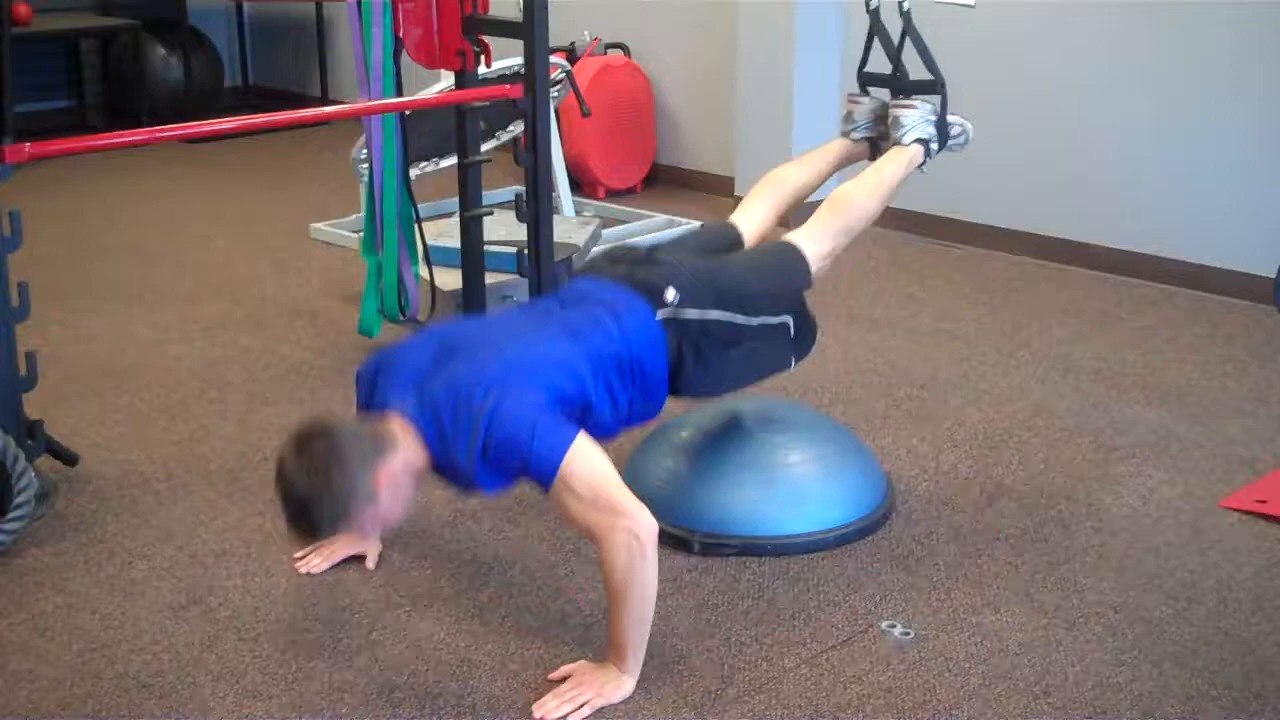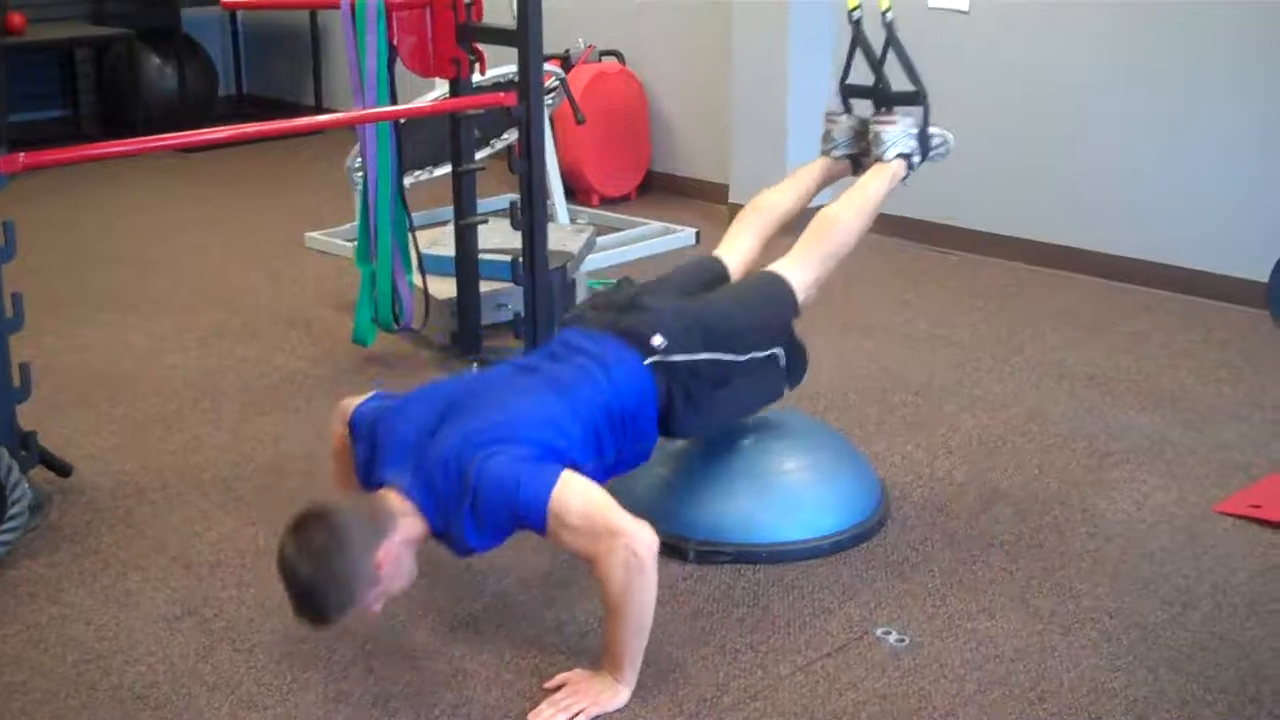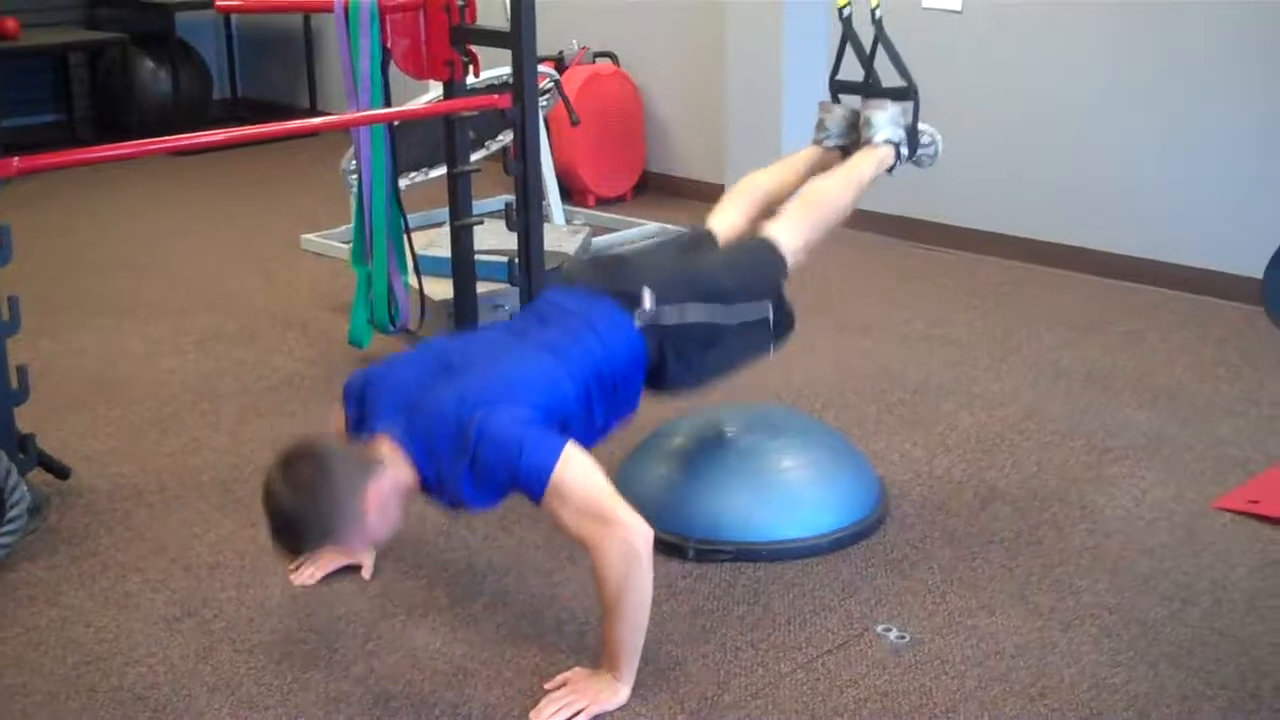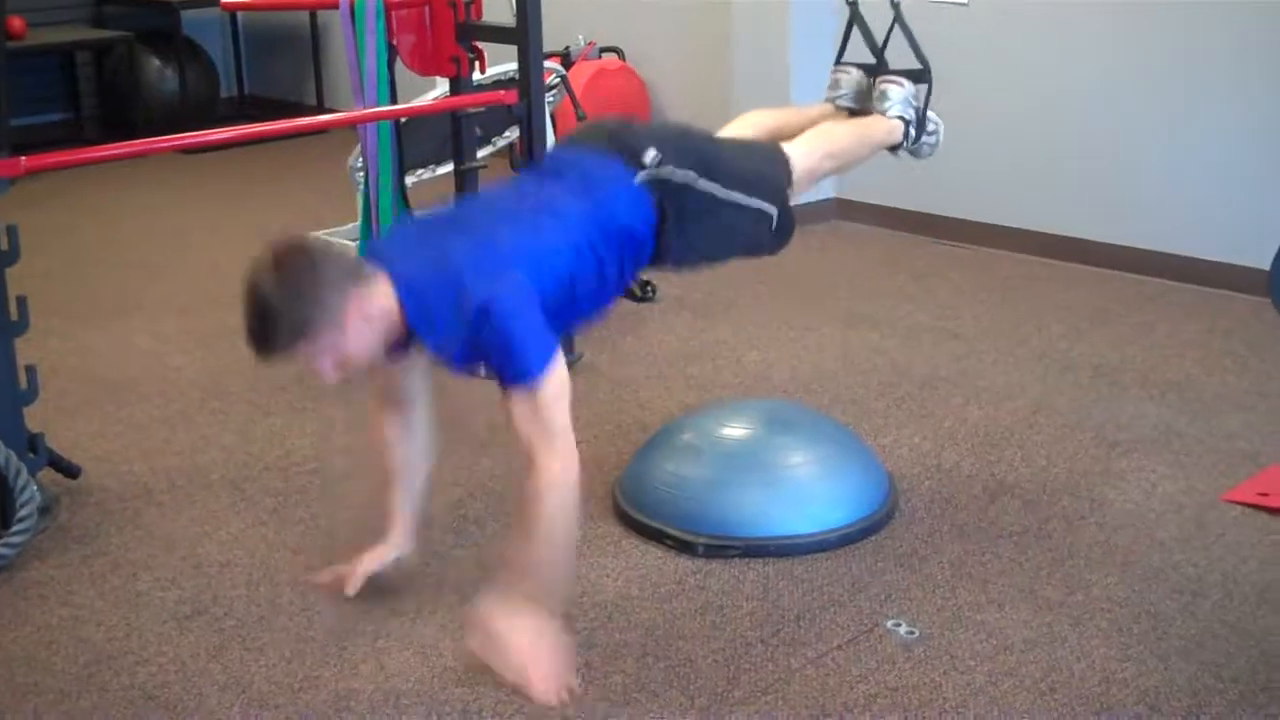
dt=0.2s
person 1, frame 1
left shoulder: (496, 428)
right shoulder: (389, 378)
left elbow: (632, 530)
right wrist: (359, 530)
left hip: (670, 328)
right hip: (608, 289)
left knee: (803, 252)
right knee: (745, 229)
left ankle: (912, 139)
right ankle: (858, 133)
person 1, frame 2
left shoulder: (487, 481)
right shoulder: (382, 439)
left elbow: (633, 546)
right wrist: (355, 547)
left hip: (657, 371)
right hip: (598, 334)
left knee: (794, 275)
right knee: (731, 257)
left ankle: (892, 153)
right ankle: (841, 151)
person 1, frame 3
left shoulder: (490, 438)
right shoulder: (378, 397)
left elbow: (627, 538)
right wrist: (355, 544)
left hip: (643, 329)
right hip: (582, 300)
left knee: (781, 243)
right knee: (719, 232)
left ankle: (882, 142)
right ankle: (831, 139)
person 1, frame 4
left shoulder: (485, 303)
right shoulder: (377, 283)
left elbow: (556, 468)
right elbow: (404, 399)
left wrist: (528, 608)
right wrist: (396, 534)
left hip: (647, 189)
right hip: (581, 173)
left knee: (786, 169)
right knee: (737, 144)
left ankle: (892, 114)
right ankle: (841, 99)
